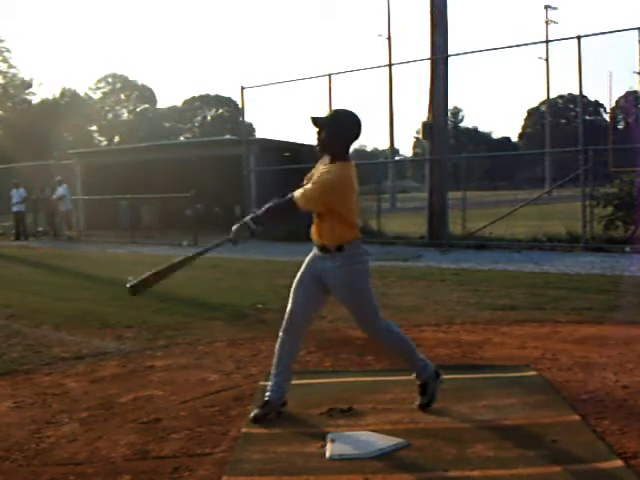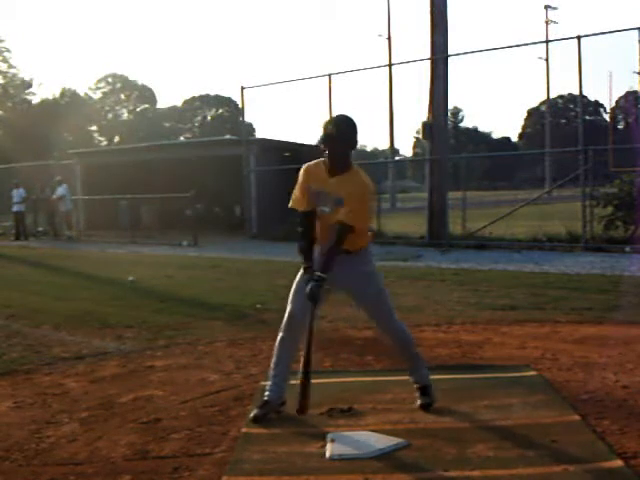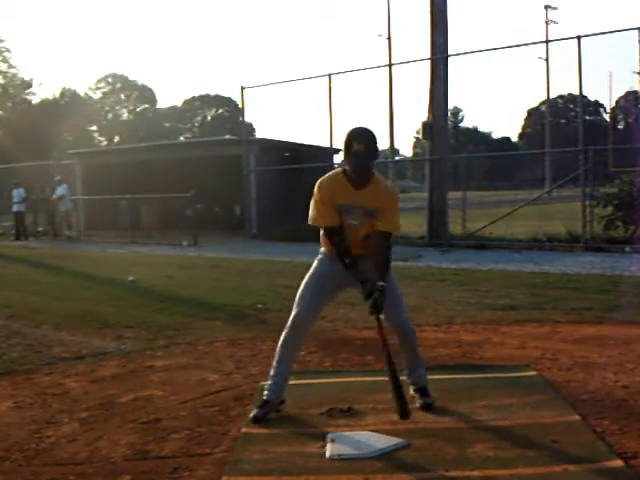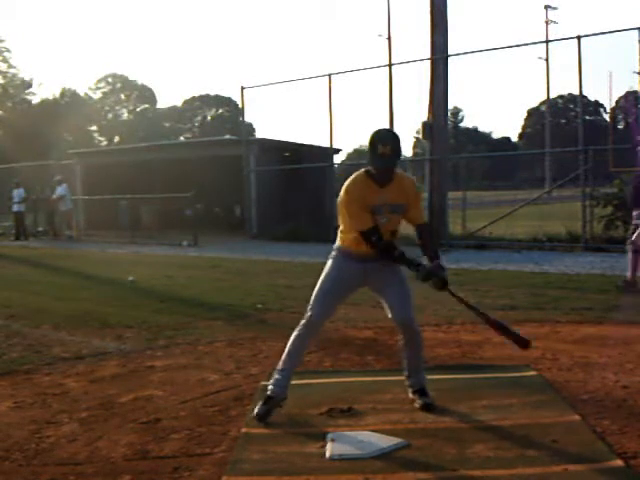
dt=0.2s
person 1, frame 1
left shoulder: (334, 178)
right shoulder: (329, 163)
left elbow: (290, 206)
right elbow: (296, 197)
left wrist: (252, 222)
right wrist: (258, 217)
left hip: (345, 261)
right hip: (320, 255)
left knee: (375, 326)
right knee: (292, 324)
left ankle: (426, 373)
right ankle: (275, 397)
person 1, frame 2
left shoulder: (362, 186)
right shoulder: (309, 171)
left elbow: (340, 235)
right elbow: (304, 223)
left wrist: (322, 277)
right wrist: (308, 266)
left hip: (354, 260)
right hip: (318, 256)
left knee: (389, 323)
right knee: (291, 322)
left ankle: (422, 380)
right ankle: (274, 396)
person 1, frame 3
left shoulder: (386, 192)
right shoulder: (326, 186)
left elbow: (382, 242)
right elbow: (334, 238)
left wrist: (381, 284)
right wrist: (361, 282)
left hip: (370, 261)
right hip: (332, 260)
left knee: (401, 324)
right knee: (297, 323)
left ankle: (418, 384)
right ankle: (273, 395)
person 1, frame 4
left shoulder: (408, 186)
right shoulder: (352, 189)
left elbow: (422, 228)
right elbow: (372, 240)
left wrist: (435, 263)
right wrist: (415, 265)
left hip: (385, 261)
right hip: (347, 259)
left knee: (408, 323)
right knee: (311, 321)
left ankle: (417, 386)
right ankle: (276, 391)
